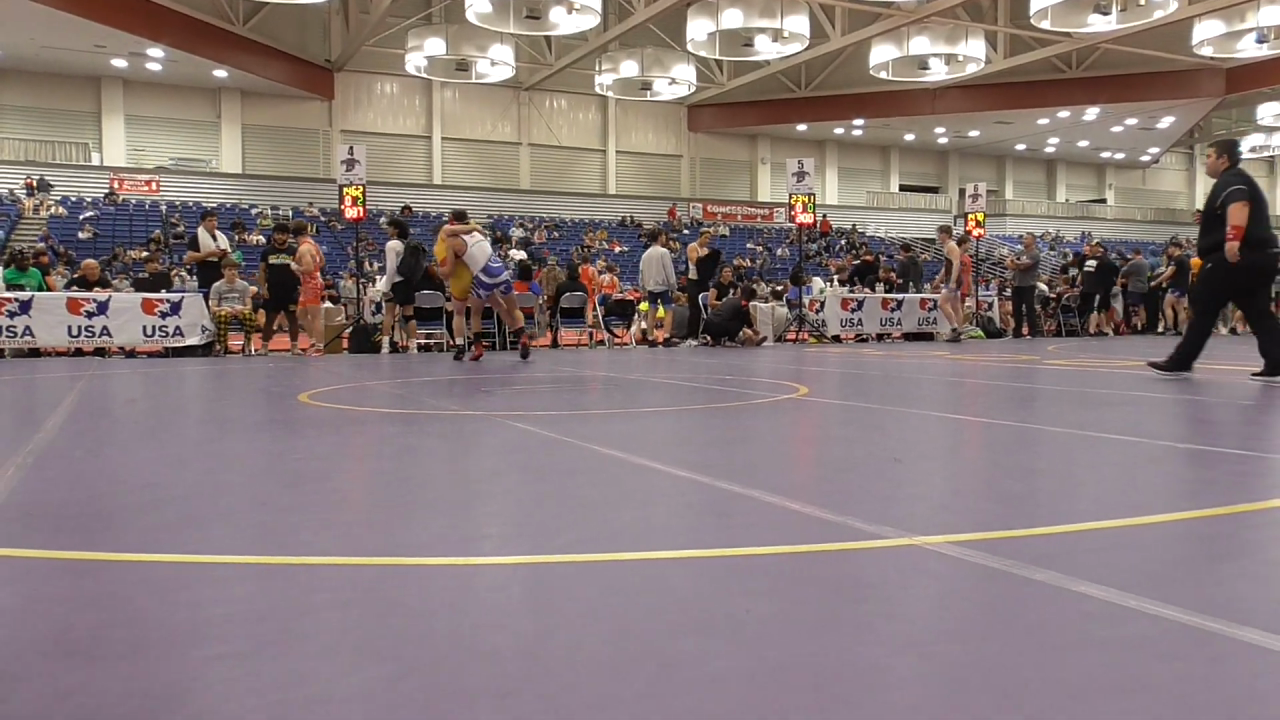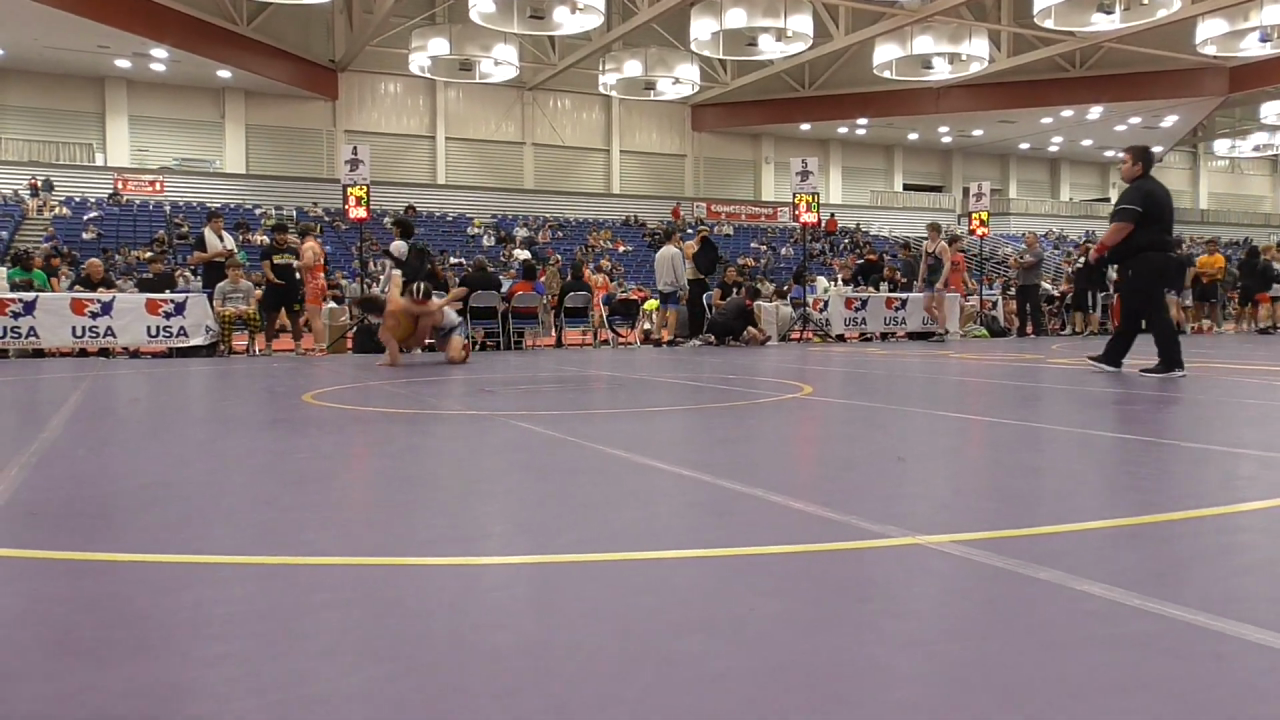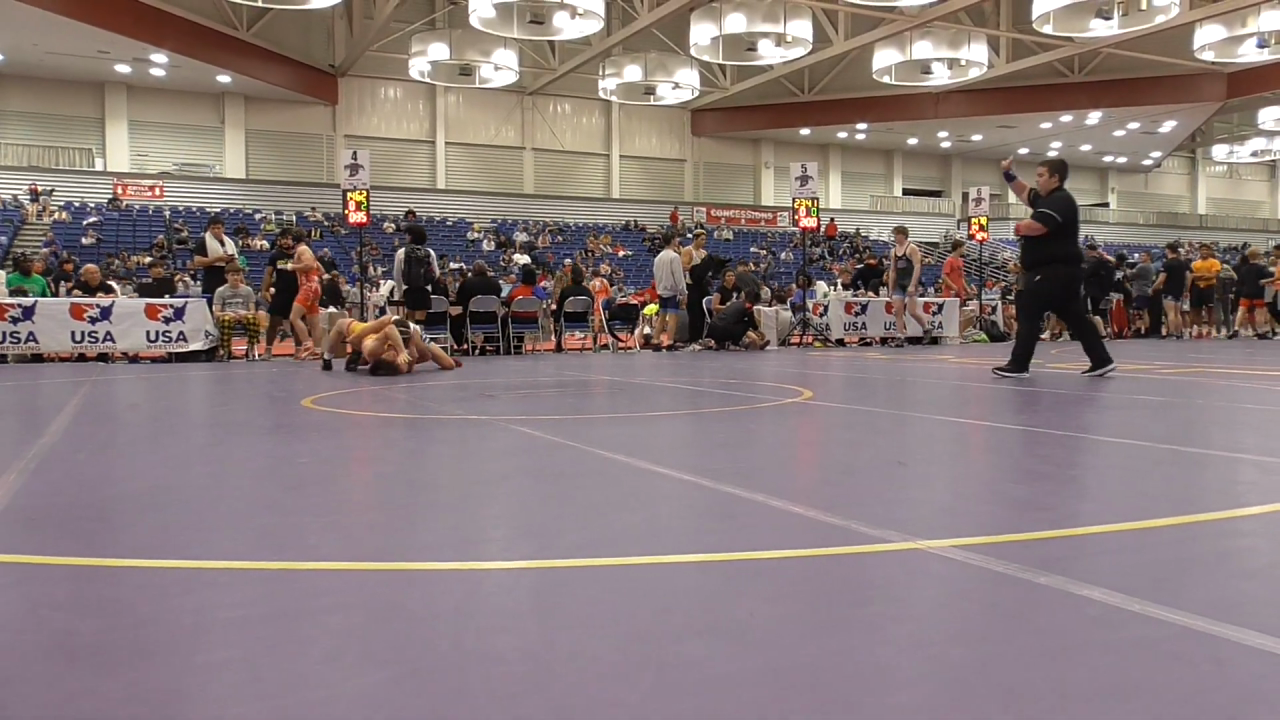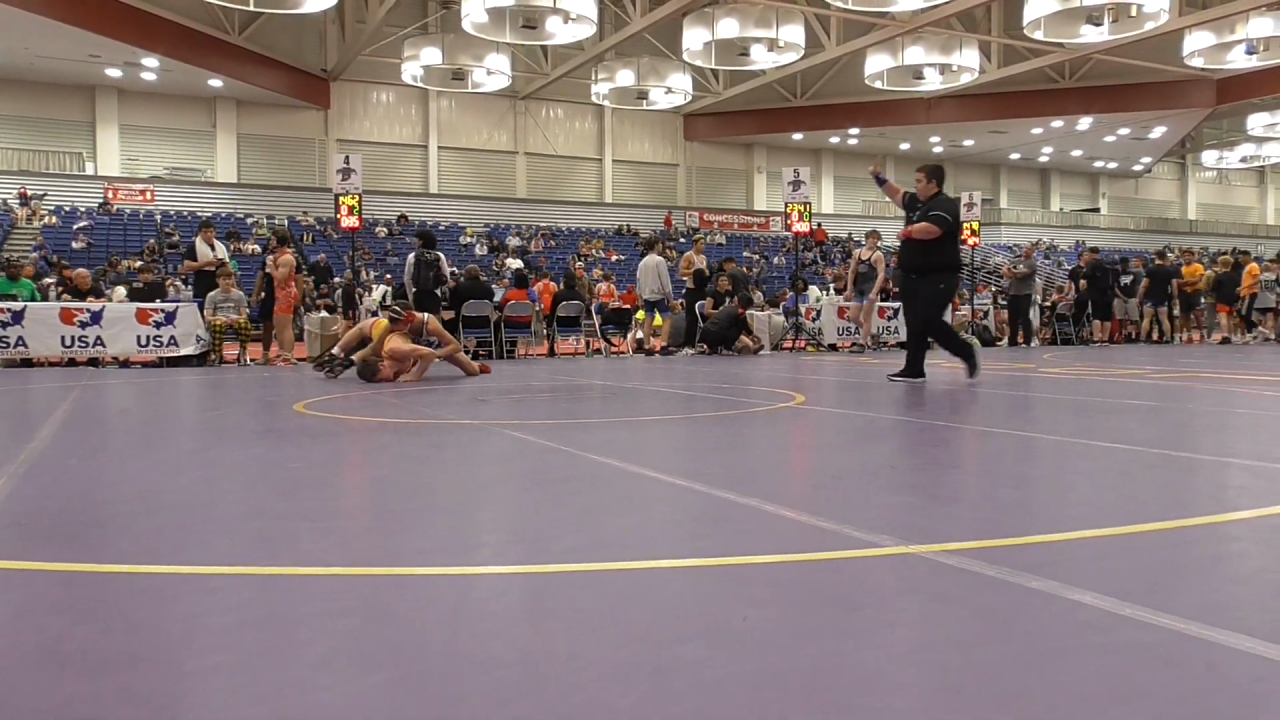
dt=0.7s
person 1, frame 1
left shoulder: (1230, 180)
right shoulder: (1239, 181)
left elbow: (1239, 206)
left wrist: (1232, 239)
right wrist: (1206, 221)
left hip: (1232, 257)
right hip: (1259, 256)
left knee: (1203, 310)
right knee: (1259, 313)
left ankle: (1179, 363)
person 1, frame 2
left shoulder: (1136, 192)
right shoulder: (1157, 189)
left elbow: (1122, 227)
left wrist: (1098, 249)
left hip: (1143, 260)
right hip: (1159, 257)
left knee: (1153, 311)
right knee: (1131, 310)
left ankle: (1172, 363)
right ankle: (1111, 357)
person 1, frame 3
left shoulder: (1059, 200)
right shoulder: (1046, 198)
left elbow: (1034, 227)
right elbow: (1023, 193)
left wrist: (1019, 228)
right wrist: (1008, 174)
left hip: (1054, 271)
right hip: (1063, 270)
left knee: (1028, 315)
right knee: (1074, 317)
left ankle: (1018, 365)
right ankle: (1101, 360)
person 1, frame 4
left shoulder: (944, 204)
right shoulder: (918, 202)
left elbow: (930, 230)
right elbow: (896, 194)
left wrist: (906, 233)
right wrist: (878, 176)
left hip: (939, 277)
right hip: (915, 276)
left knee: (930, 321)
right knee: (914, 324)
left ankle: (967, 354)
right ankle: (913, 369)
